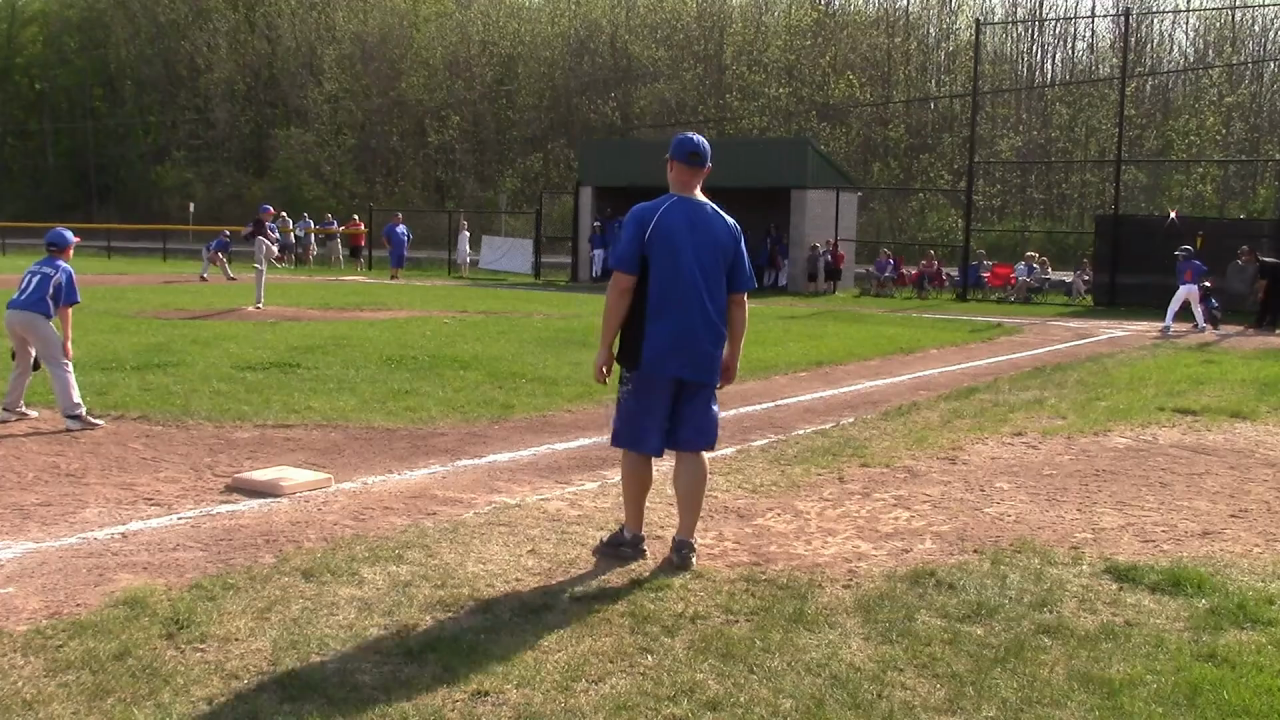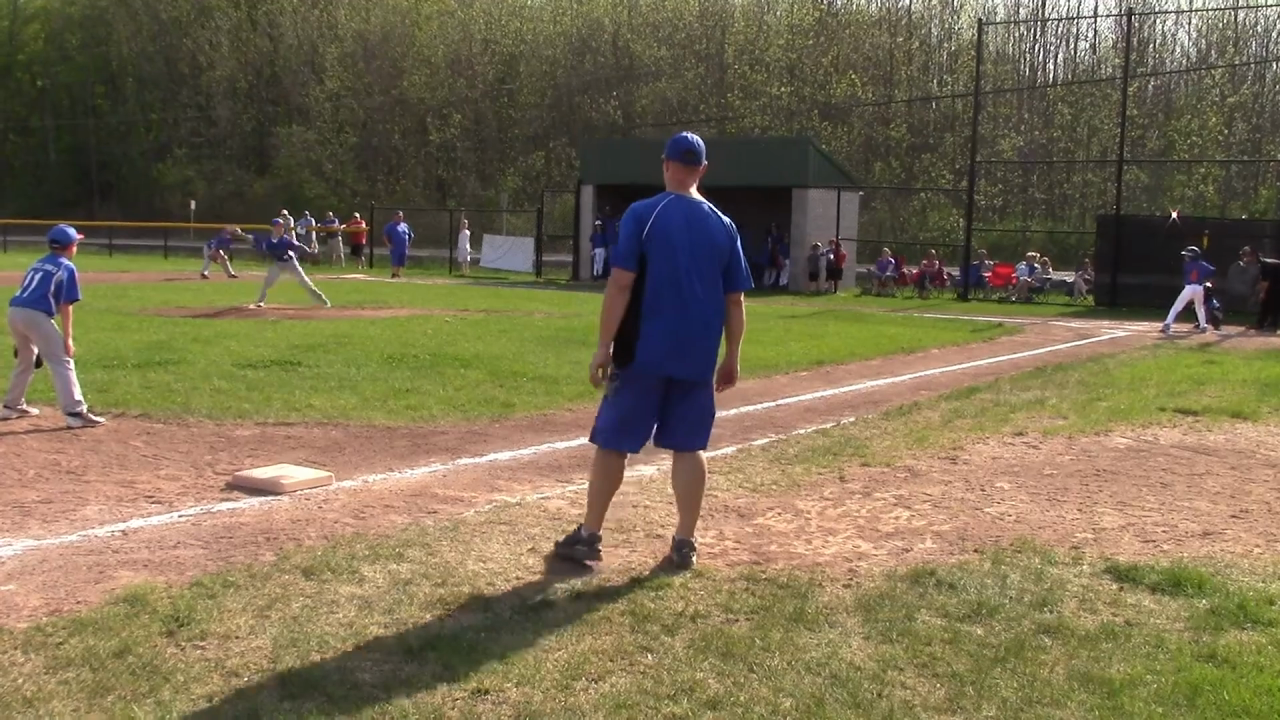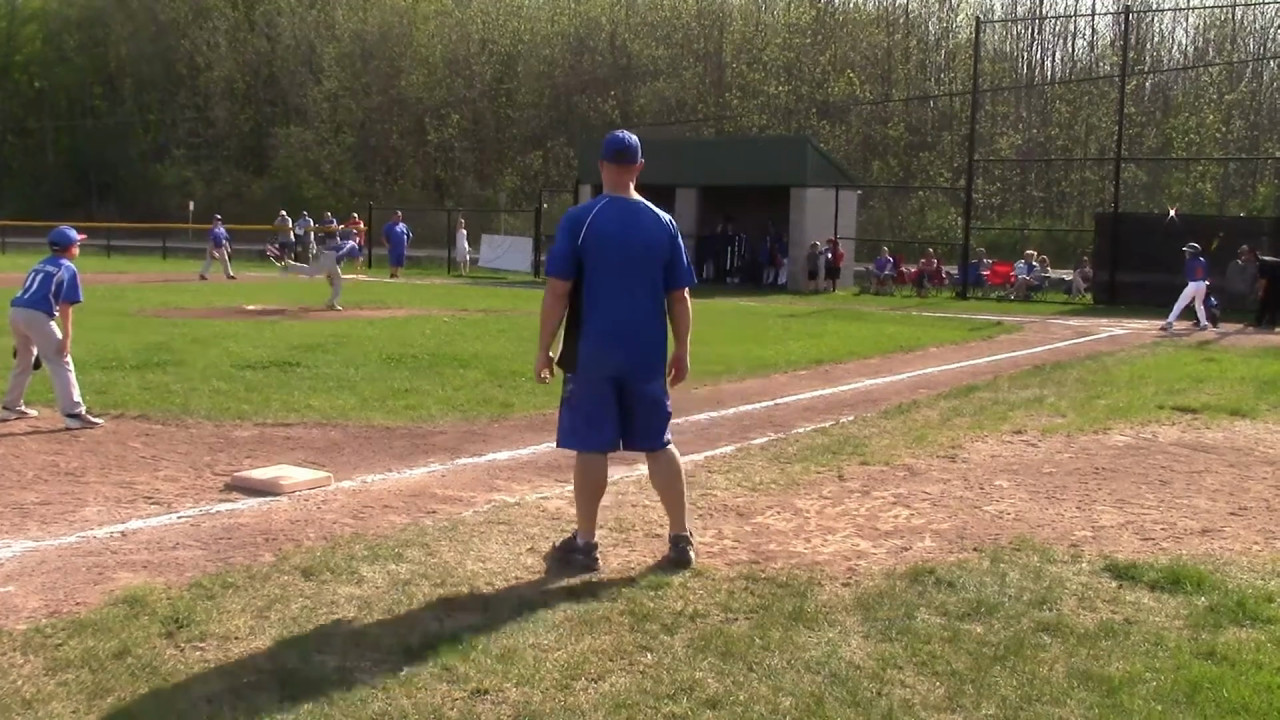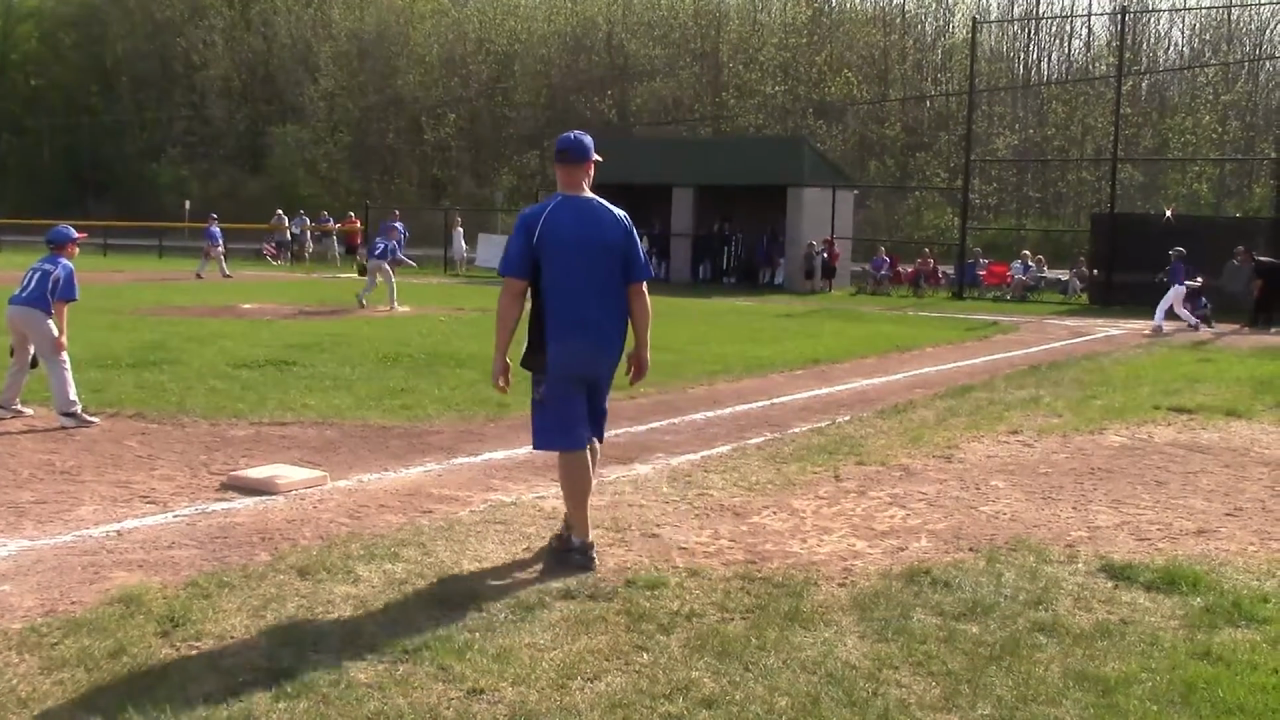
dt=0.5s
person 1, frame 1
left shoulder: (645, 216)
right shoulder: (727, 226)
left elbow: (622, 287)
right elbow: (737, 301)
left wrist: (606, 347)
right wrist: (732, 354)
left hip: (649, 354)
right hip: (703, 357)
left knee: (638, 445)
right knee: (692, 448)
left ankle: (631, 535)
right ankle: (685, 543)
person 1, frame 2
left shoulder: (643, 215)
right shoulder: (723, 226)
left elbow: (621, 285)
right elbow: (734, 300)
left wrist: (603, 346)
right wrist: (732, 356)
left hip: (641, 353)
right hip: (697, 357)
left knee: (614, 442)
right knee: (688, 447)
left ankle: (588, 535)
right ankle: (685, 543)
person 1, frame 3
left shoulder: (580, 219)
right shoulder: (663, 224)
left elbow: (558, 291)
right elbow: (679, 297)
left wrist: (544, 349)
right wrist: (681, 350)
left hip: (591, 355)
right hip: (646, 356)
left knee: (591, 447)
right knee: (658, 444)
left ankle: (584, 543)
right ankle: (680, 538)
person 1, frame 4
left shoulder: (534, 219)
right shoulder: (618, 220)
left elbow: (513, 292)
right elbow: (637, 292)
left wrist: (500, 353)
right wrist: (641, 347)
left hip: (556, 351)
right hip: (605, 350)
left knee: (569, 443)
right knee: (589, 436)
left ankle: (579, 541)
right ankle: (575, 521)
person 2, frame 1
left shoulder: (35, 267)
right shoulder: (64, 270)
right elbow: (65, 309)
left wrist: (23, 336)
right wrist: (67, 340)
left hip: (12, 315)
right hip: (33, 318)
left knee: (23, 362)
right knee: (60, 364)
left ankle: (11, 408)
right ankle: (74, 415)
person 2, frame 2
left shoulder: (38, 264)
right shoulder: (66, 267)
right elbow: (65, 305)
left wrist: (24, 334)
right wrist: (68, 337)
left hip: (14, 312)
right hip: (35, 315)
left knee: (26, 359)
right knee: (62, 361)
left ankle: (12, 405)
right ankle: (75, 413)
person 2, frame 3
left shoulder: (41, 265)
right shoulder: (68, 269)
right elbow: (65, 306)
right wrist: (67, 337)
left hip: (16, 312)
right hip: (36, 316)
left knee: (24, 360)
right knee: (61, 363)
left ankle: (10, 407)
right ankle: (74, 414)
person 2, frame 4
left shoulder: (40, 263)
right shoulder: (65, 267)
right elbow: (60, 302)
left wrist: (21, 333)
right wrist: (62, 333)
right hip: (34, 314)
left knee: (21, 358)
right knee: (58, 361)
right ankle: (70, 412)
